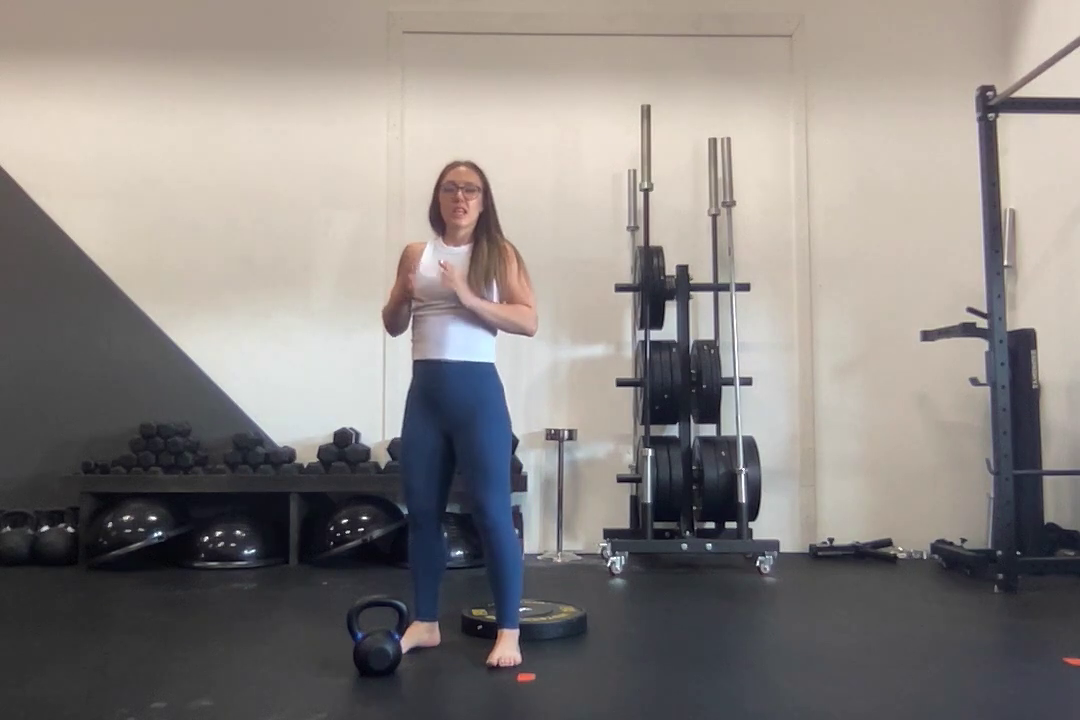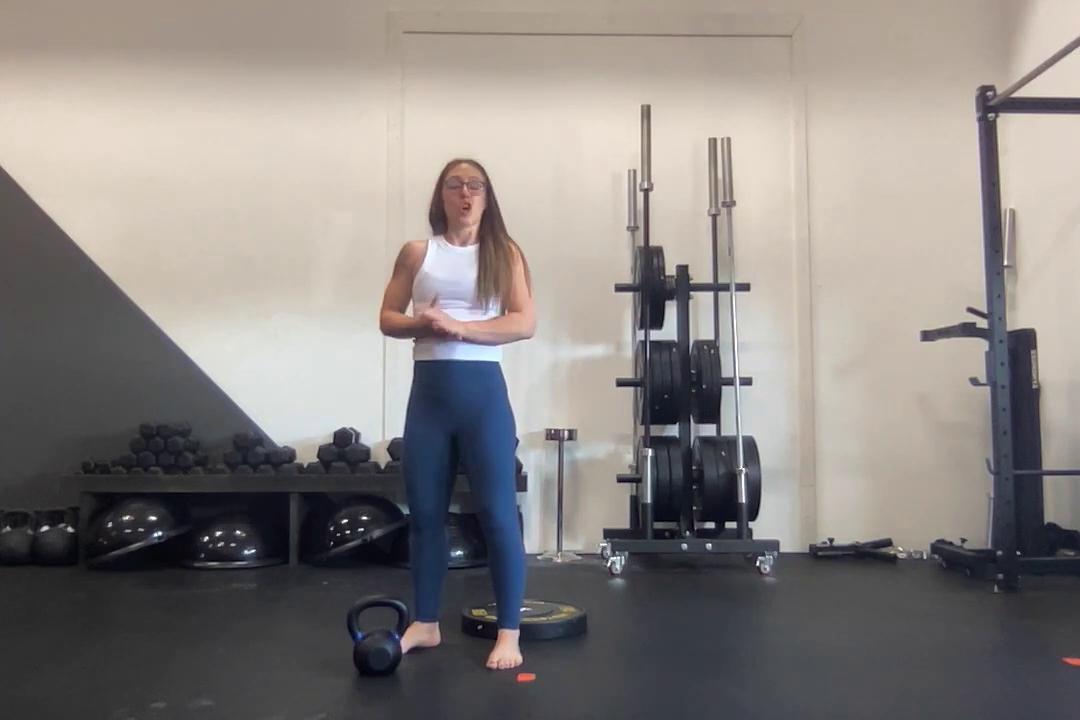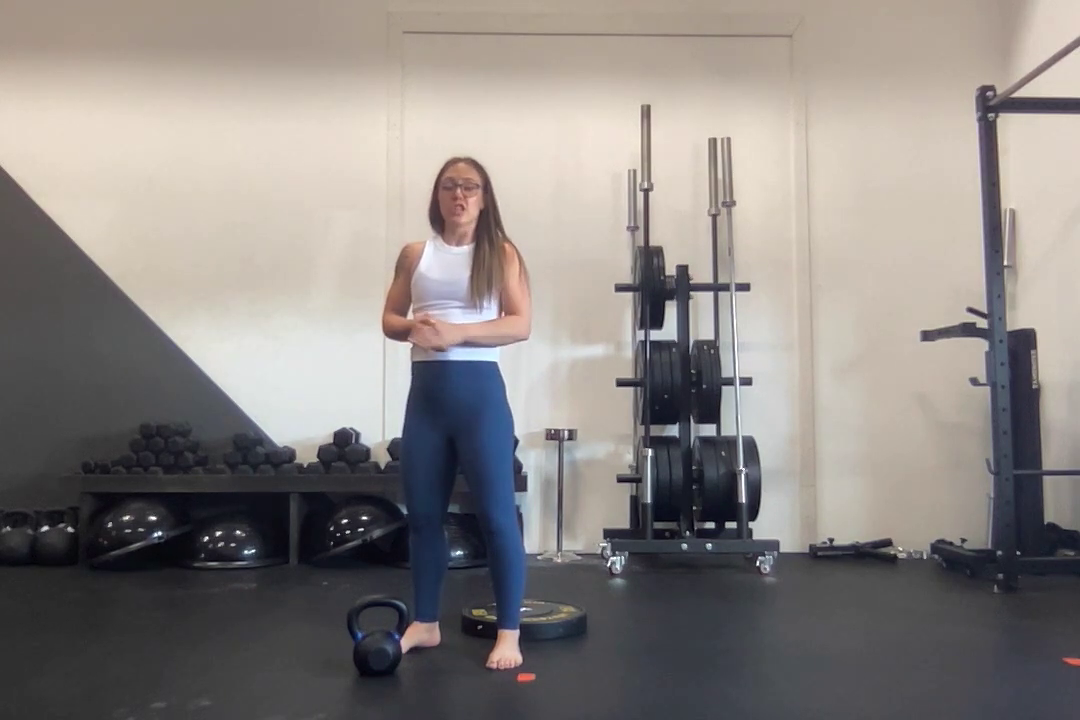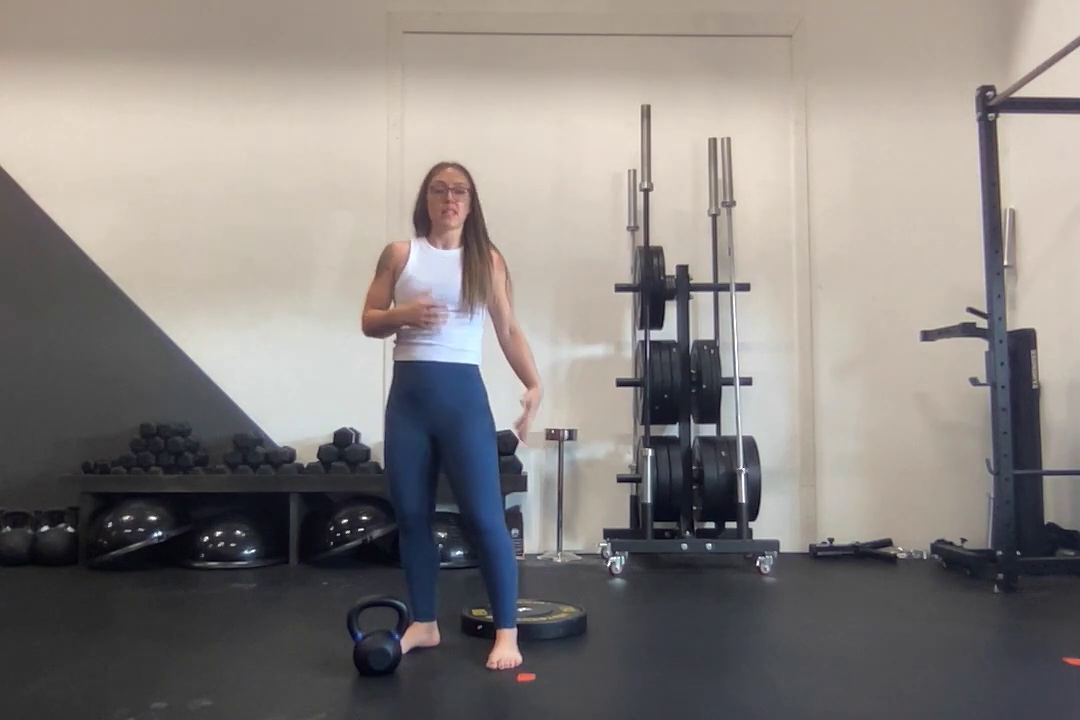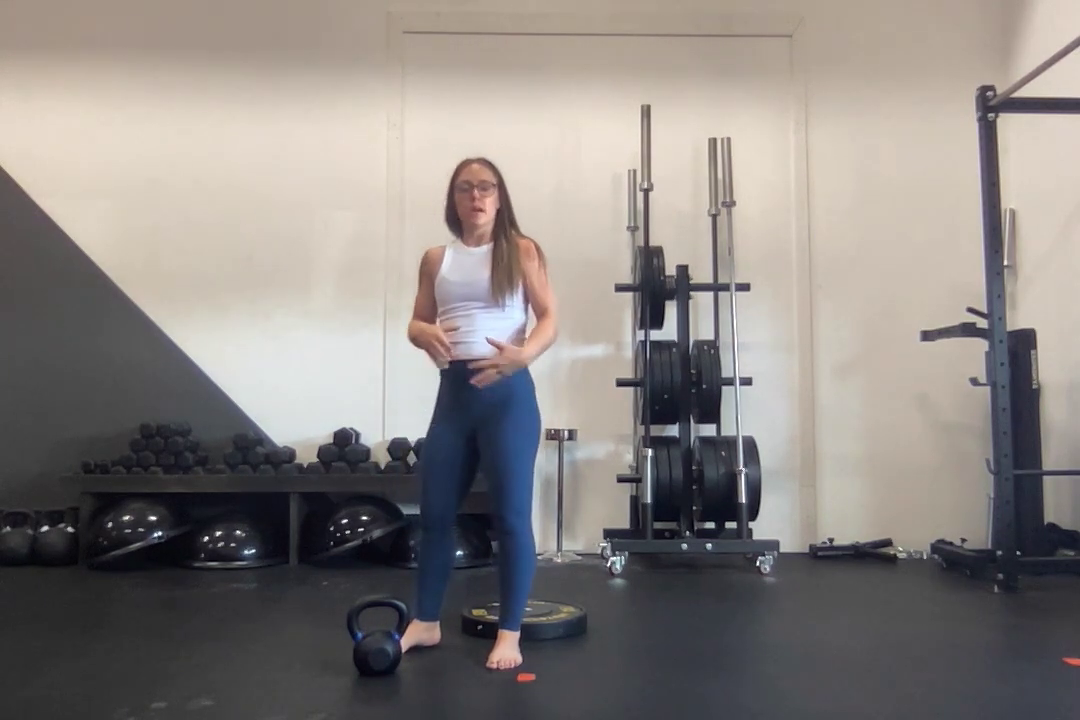
dt=1s
person 1, frame 1
left shoulder: (500, 253)
right shoulder: (415, 254)
left elbow: (528, 320)
right elbow: (392, 325)
left wrist: (467, 298)
right wrist: (402, 298)
left hip: (476, 390)
right hip: (424, 391)
left knee: (491, 511)
right knee: (421, 510)
left ankle: (508, 632)
right ankle: (425, 623)
person 1, frame 2
left shoulder: (504, 253)
right shoulder: (416, 252)
left elbow: (524, 323)
right elbow: (388, 318)
left wrist: (459, 328)
right wrist: (422, 322)
left hip: (482, 391)
right hip: (428, 391)
left knee: (497, 513)
right knee: (424, 512)
left ankle: (508, 632)
right ankle: (425, 623)
person 1, frame 3
left shoulder: (502, 253)
right shoulder: (414, 255)
left elbow: (519, 320)
right elbow: (389, 319)
left wrist: (455, 334)
right wrist: (415, 327)
left hip: (479, 391)
right hip: (425, 390)
left knee: (496, 513)
right knee: (423, 513)
left ankle: (508, 633)
right ankle: (425, 623)
person 1, frame 4
left shoulder: (487, 260)
right shoulder: (398, 255)
left elbow: (509, 330)
right elbow: (369, 323)
left wrist: (532, 384)
right wrist: (399, 316)
left hip: (462, 391)
right hip: (408, 393)
left knee: (484, 515)
right knee: (411, 515)
left ankle: (506, 632)
right ankle: (424, 623)
person 1, frame 5
left shoulder: (522, 250)
right shoulder: (436, 258)
left elbow: (549, 318)
right elbow: (416, 321)
left wrist: (523, 354)
right wrist: (428, 335)
left hip: (507, 393)
right hip: (453, 392)
left knee: (510, 515)
right knee: (434, 511)
left ankle: (509, 633)
right ankle: (425, 622)
